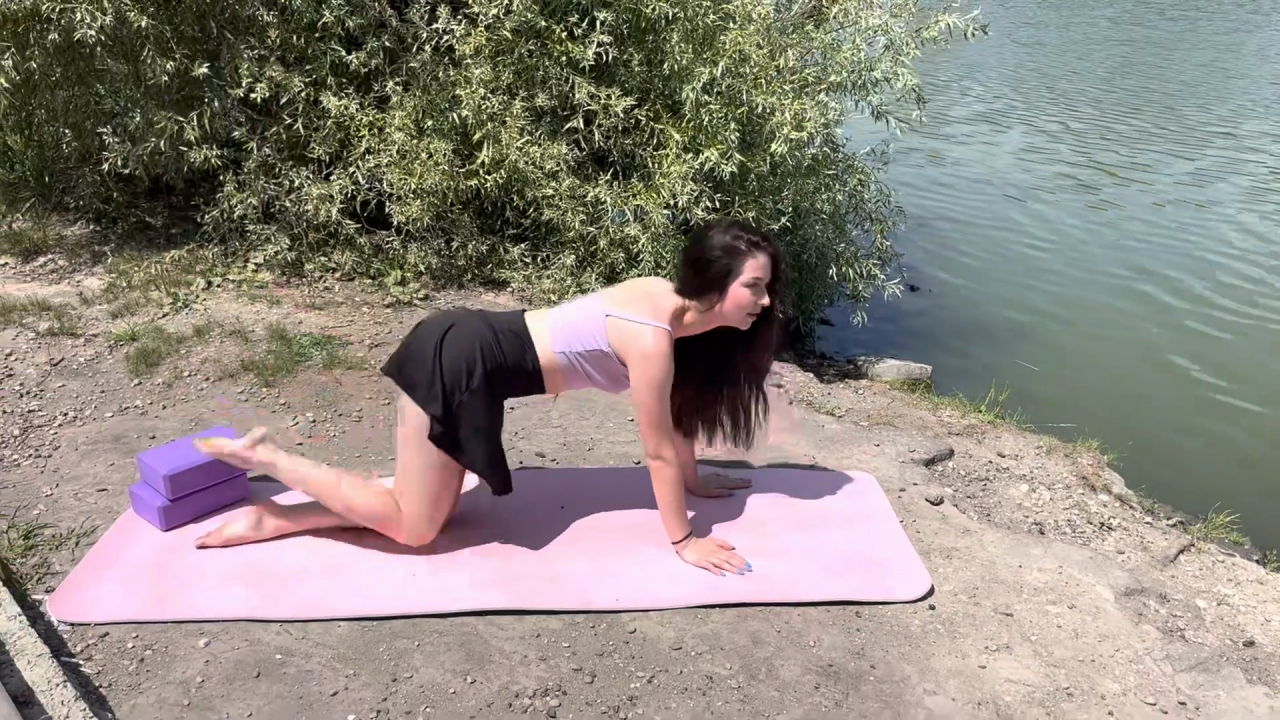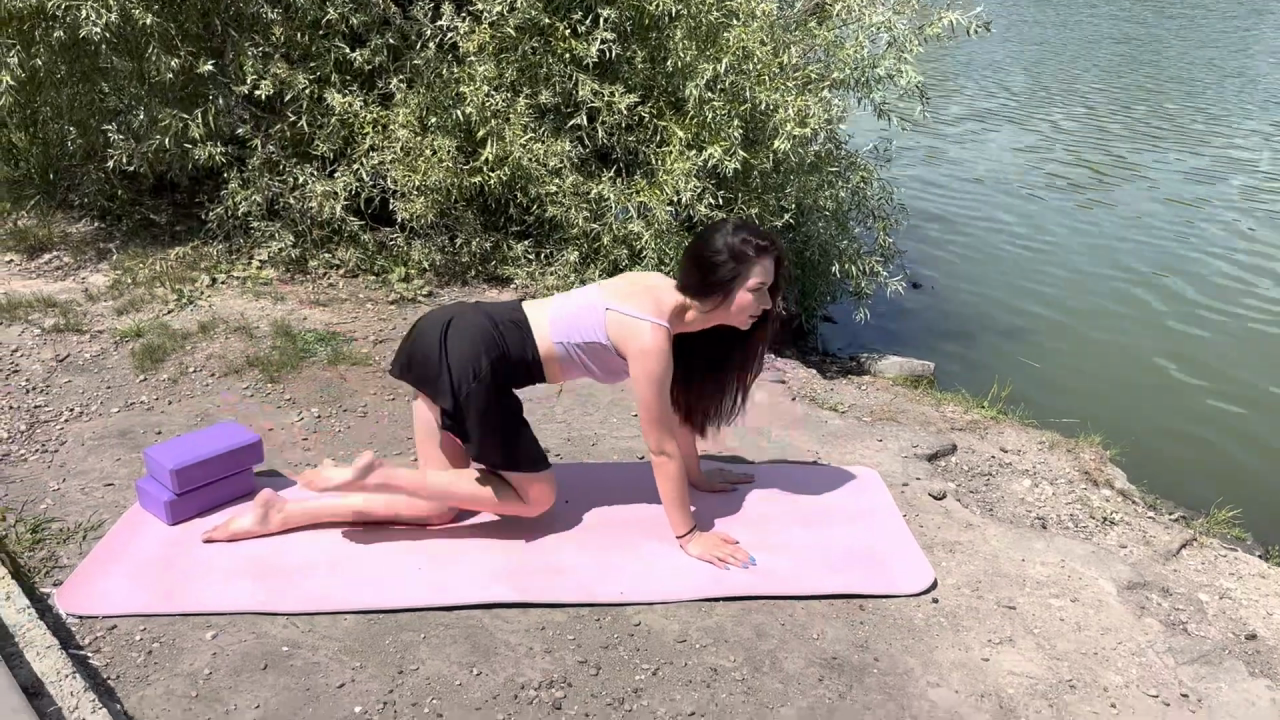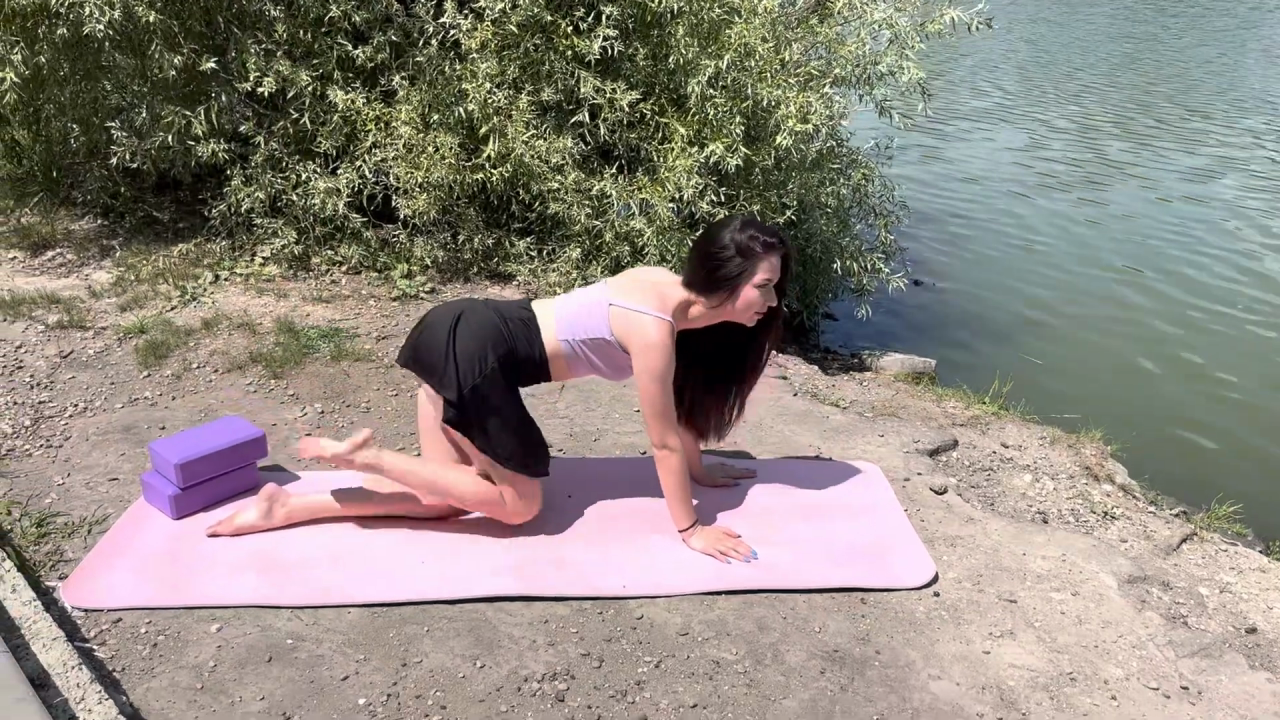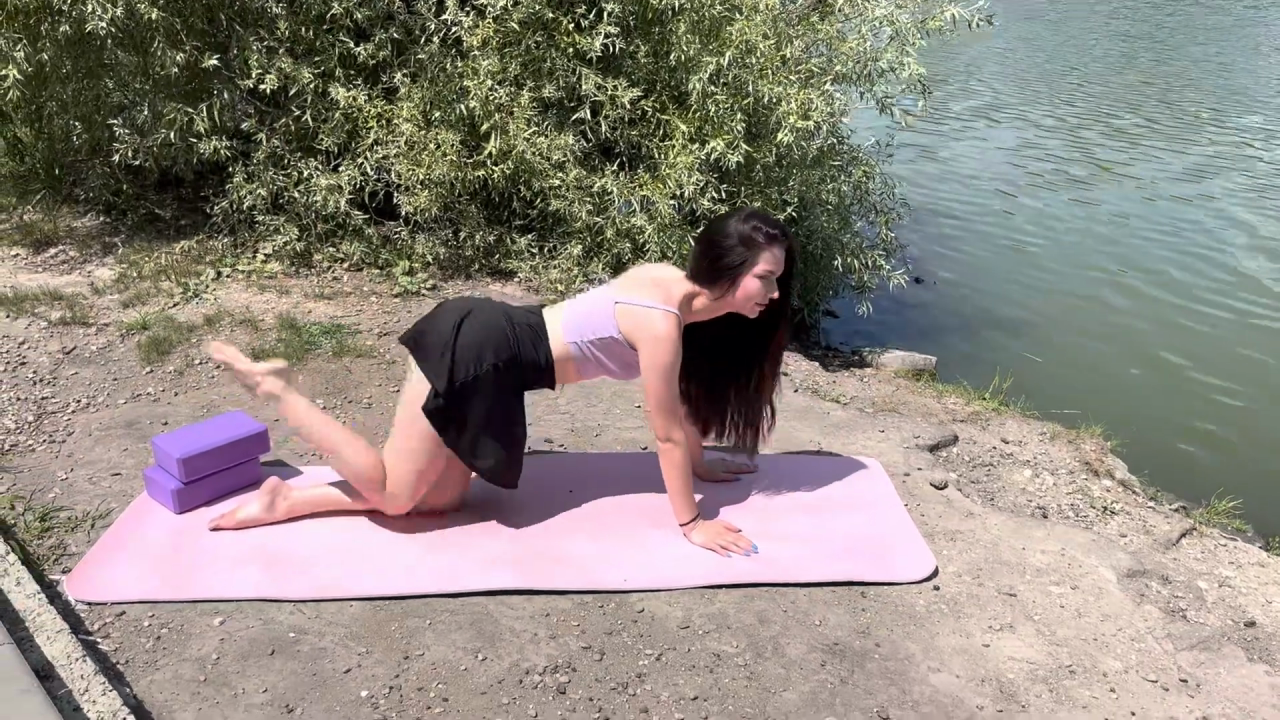
dt=0.2s
person 1, frame 1
left shoulder: (667, 298)
right shoulder: (652, 340)
left elbow: (677, 409)
right elbow: (658, 449)
left wrist: (693, 480)
right wrist: (683, 538)
left hip: (462, 343)
right hip: (463, 363)
left knee: (429, 511)
right knee: (413, 528)
left ankle: (272, 516)
right ankle: (259, 456)
person 1, frame 2
left shoulder: (668, 294)
right shoulder: (650, 332)
left elbow: (677, 404)
right elbow: (660, 445)
left wrist: (695, 475)
right wrist: (687, 534)
left hip: (459, 336)
right hip: (469, 355)
left knee: (437, 506)
right knee: (535, 497)
left ankle: (277, 511)
right ankle: (375, 476)
person 1, frame 3
left shoulder: (672, 288)
right shoulder: (654, 327)
left elbow: (681, 402)
right elbow: (663, 438)
left wrist: (697, 469)
right wrist: (688, 527)
left hip: (469, 331)
right hip: (476, 351)
left knee: (447, 491)
right knee: (518, 505)
left ankle: (281, 505)
right ankle: (364, 455)
person 1, frame 4
left shoulder: (679, 284)
right shoulder: (663, 322)
left elbow: (688, 393)
right elbow: (667, 433)
left wrist: (700, 464)
right wrist: (690, 519)
left hip: (489, 340)
right hip: (473, 349)
left knee: (437, 493)
right knee: (395, 495)
left ankle: (283, 497)
right ankle: (272, 385)
